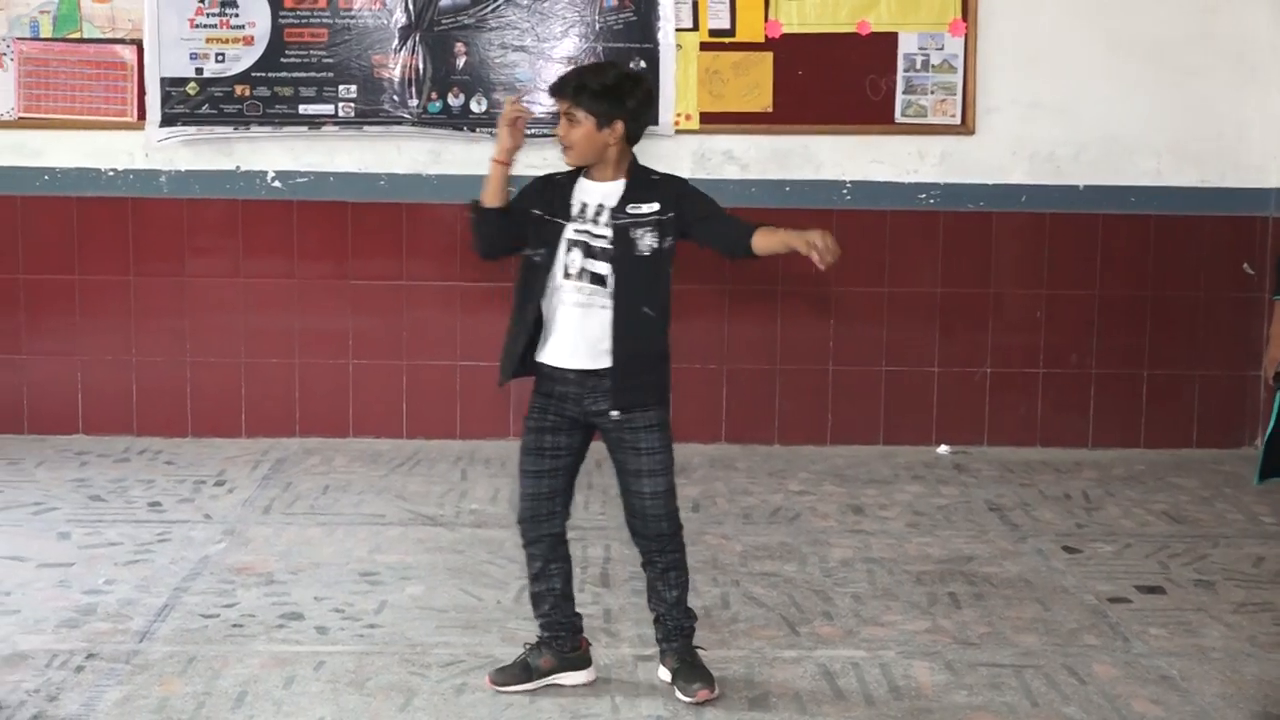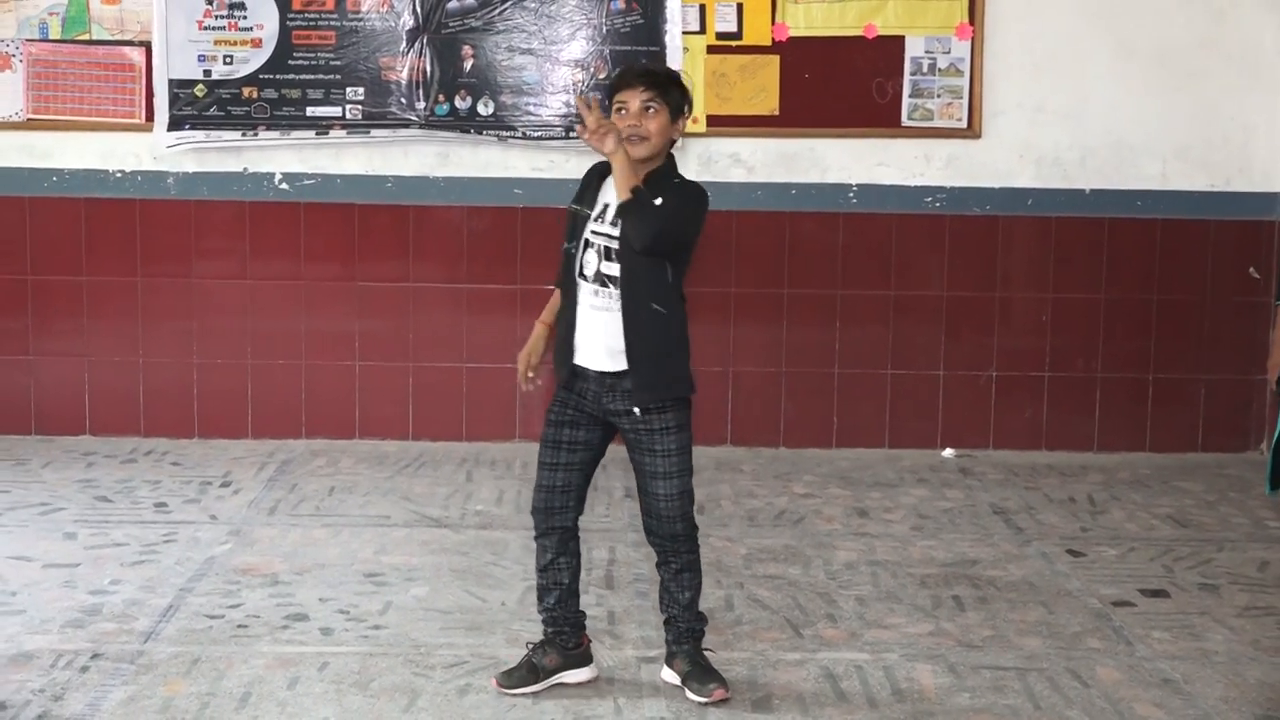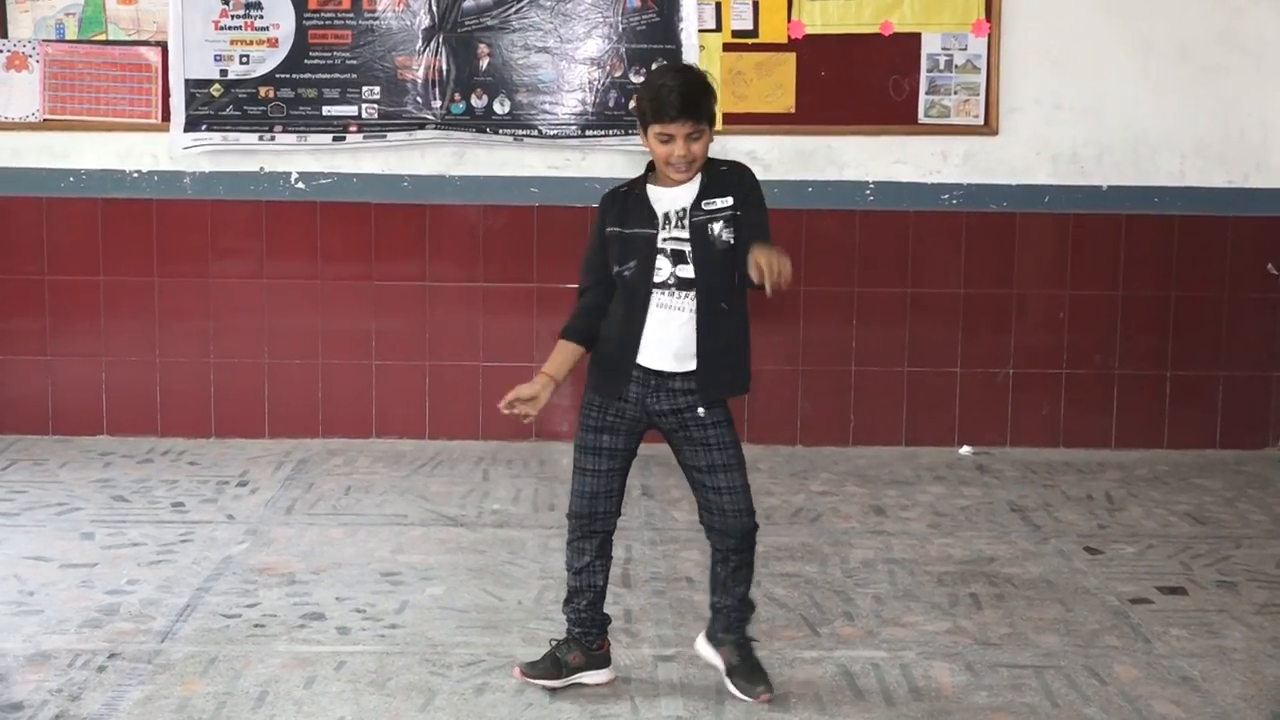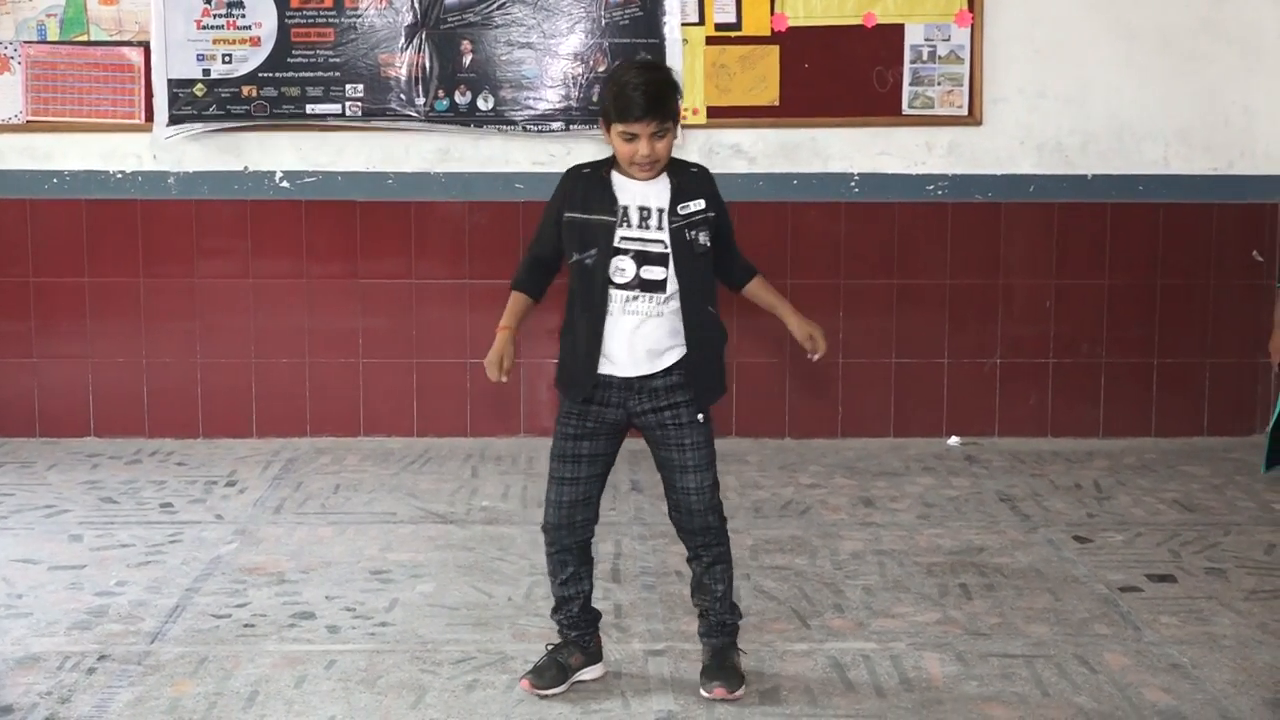
dt=1s
person 1, frame 1
left shoulder: (665, 193)
right shoulder: (549, 192)
left elbow: (726, 233)
right elbow: (488, 240)
left wrist: (795, 238)
right wrist: (502, 157)
left hip: (632, 387)
right hip: (556, 384)
left knee: (655, 521)
right knee: (538, 517)
left ankle: (677, 649)
right ankle: (559, 644)
person 1, frame 2
left shoulder: (684, 199)
right shoulder: (594, 181)
left elbow: (640, 236)
left wrist: (622, 160)
right wrist: (540, 333)
left hip: (651, 389)
right hip: (580, 382)
left knee: (671, 524)
right knee: (551, 511)
left ankle: (684, 650)
right ankle: (564, 645)
person 1, frame 3
left shoulder: (735, 184)
right shoulder: (621, 204)
left elbow: (755, 263)
right elbow: (596, 304)
left wrist: (765, 261)
right wrist: (547, 380)
left hip: (695, 389)
right hip: (617, 384)
left knee: (733, 521)
right knee: (589, 516)
left ankle: (729, 639)
right ankle: (586, 647)
person 1, frame 4
left shoulder: (696, 187)
right shoulder: (577, 187)
left elbow: (730, 266)
right elbow: (537, 266)
left wrist: (792, 320)
right wrist: (505, 338)
left hip: (671, 381)
right hip: (590, 385)
left knee: (701, 516)
right knee: (565, 522)
left ankle: (720, 646)
right ankle: (578, 644)
